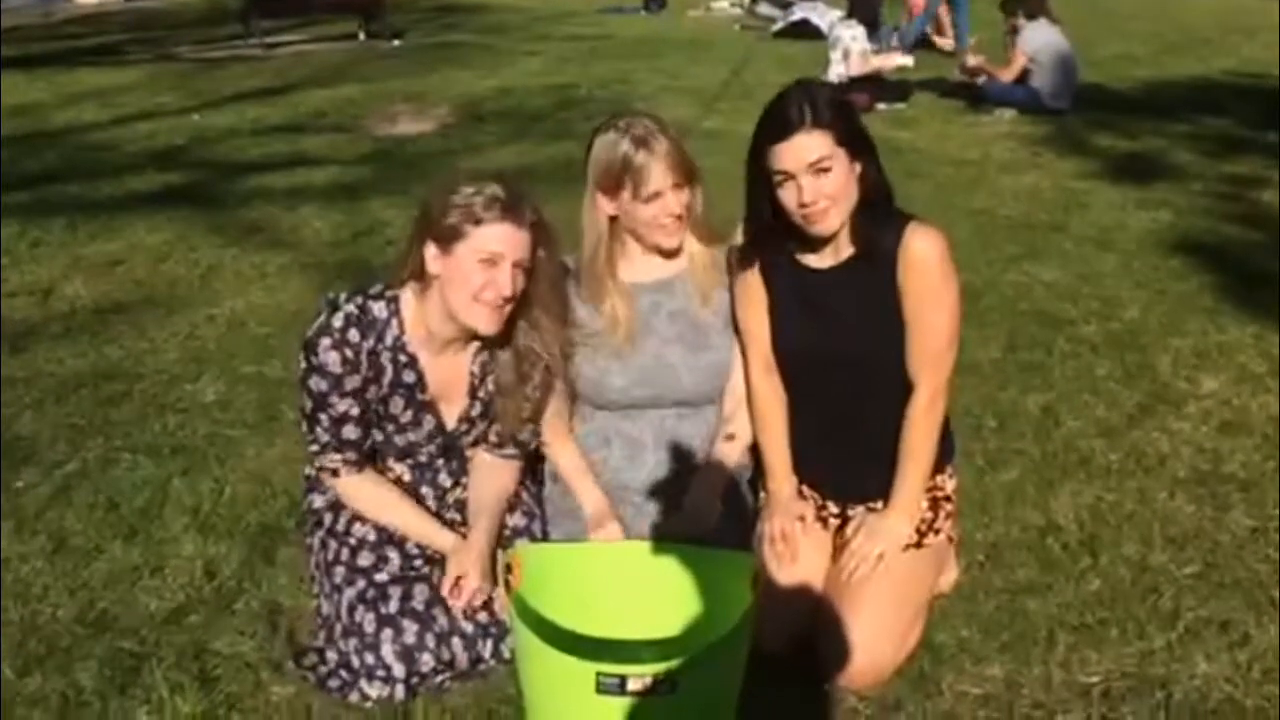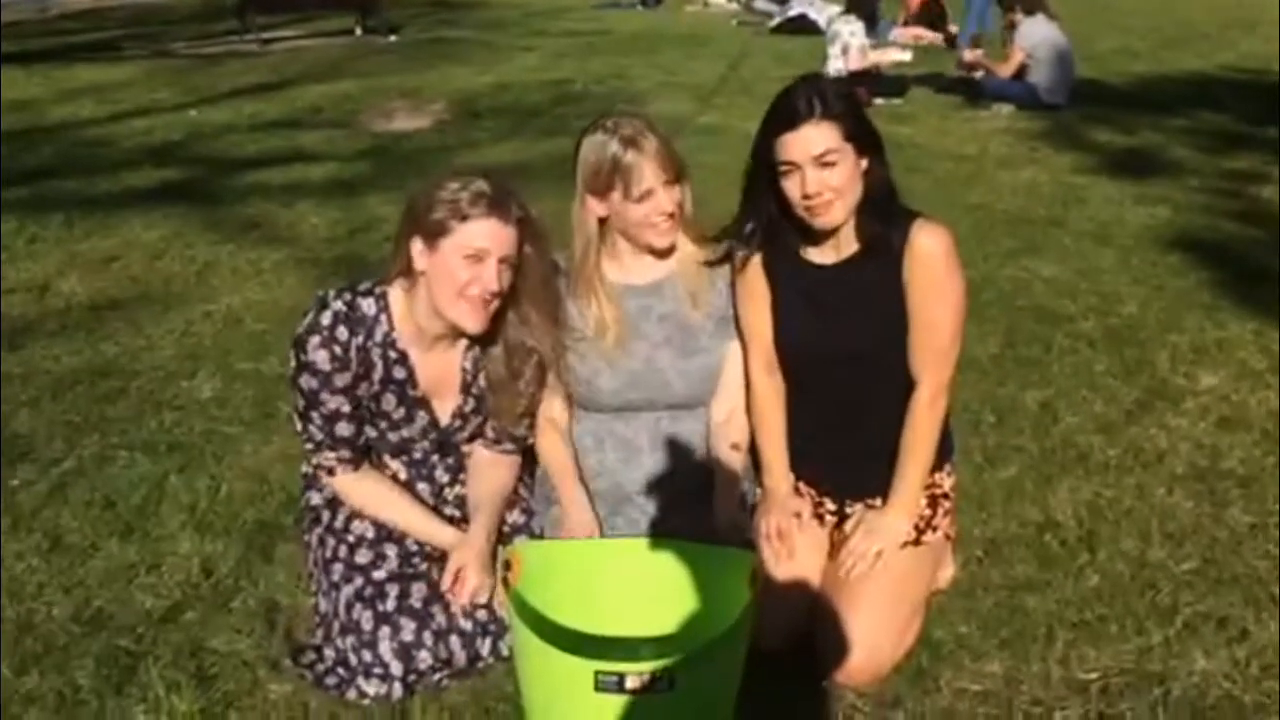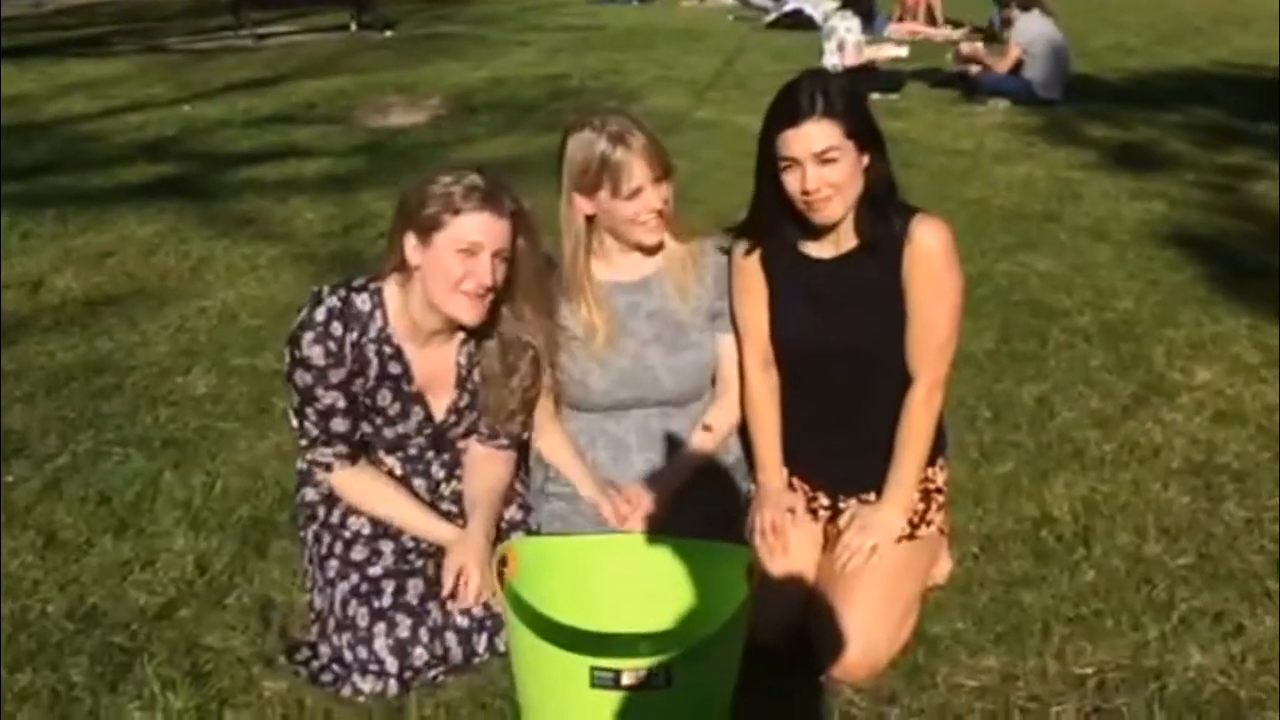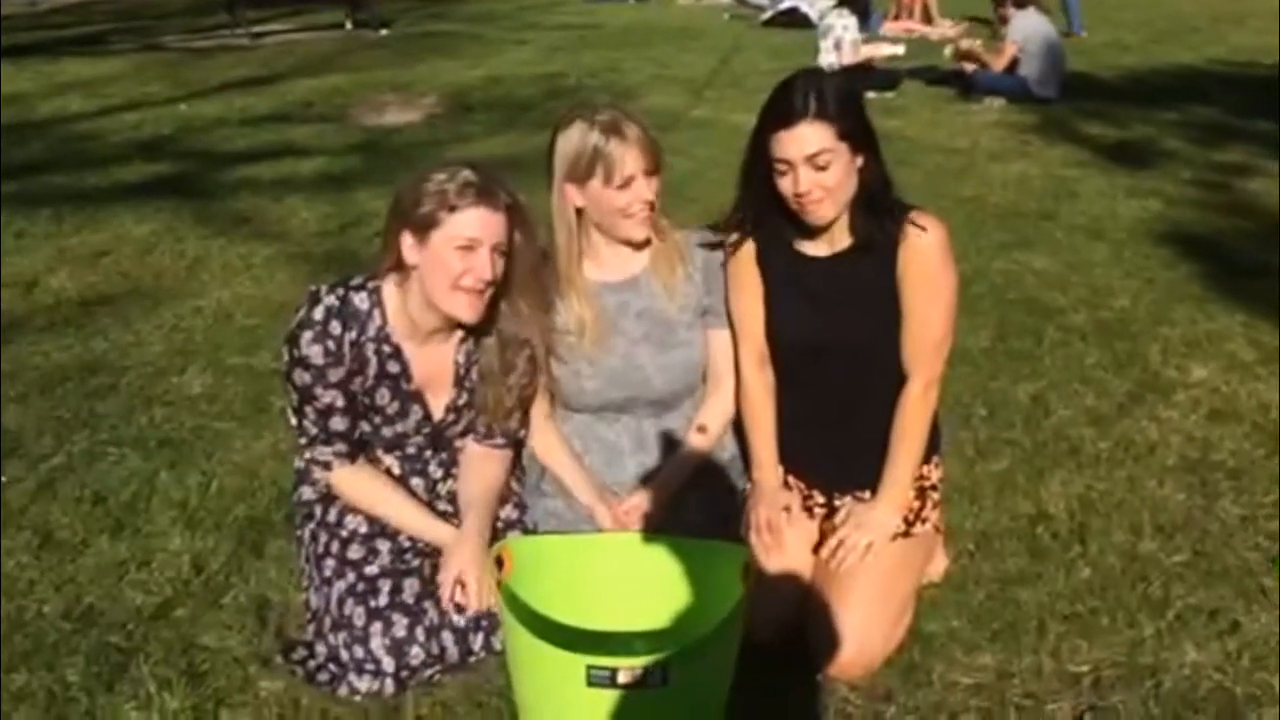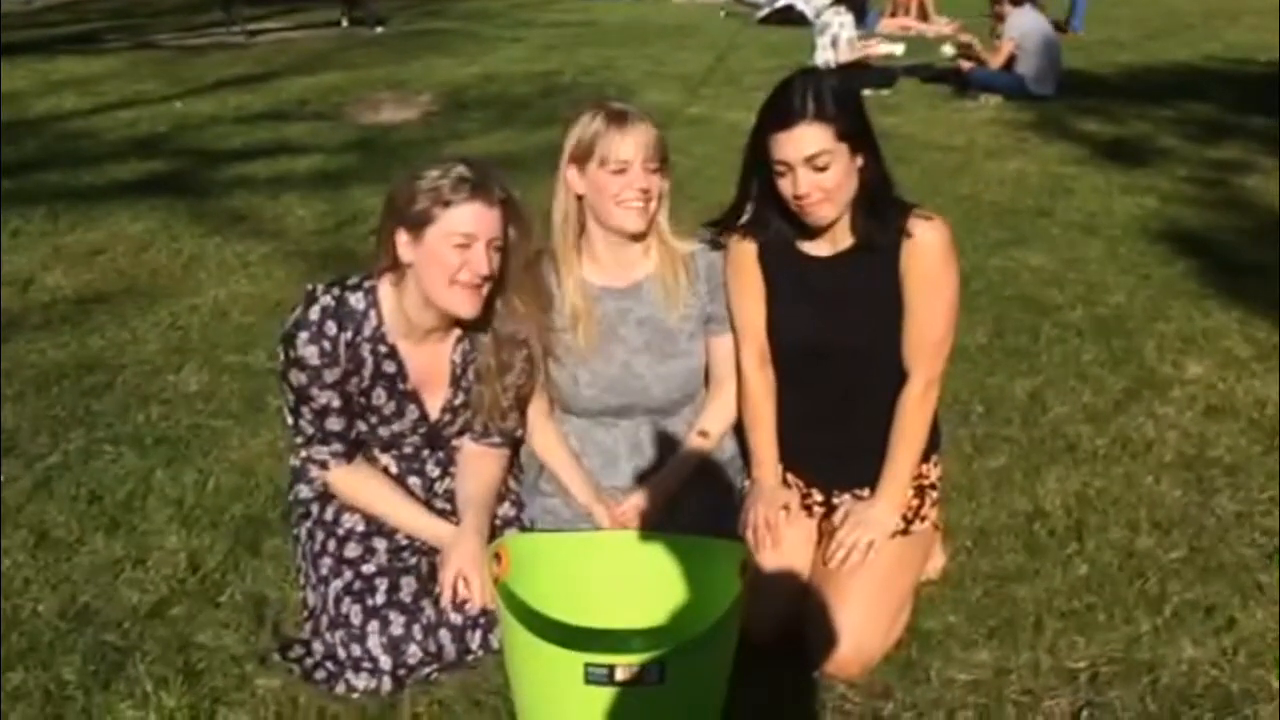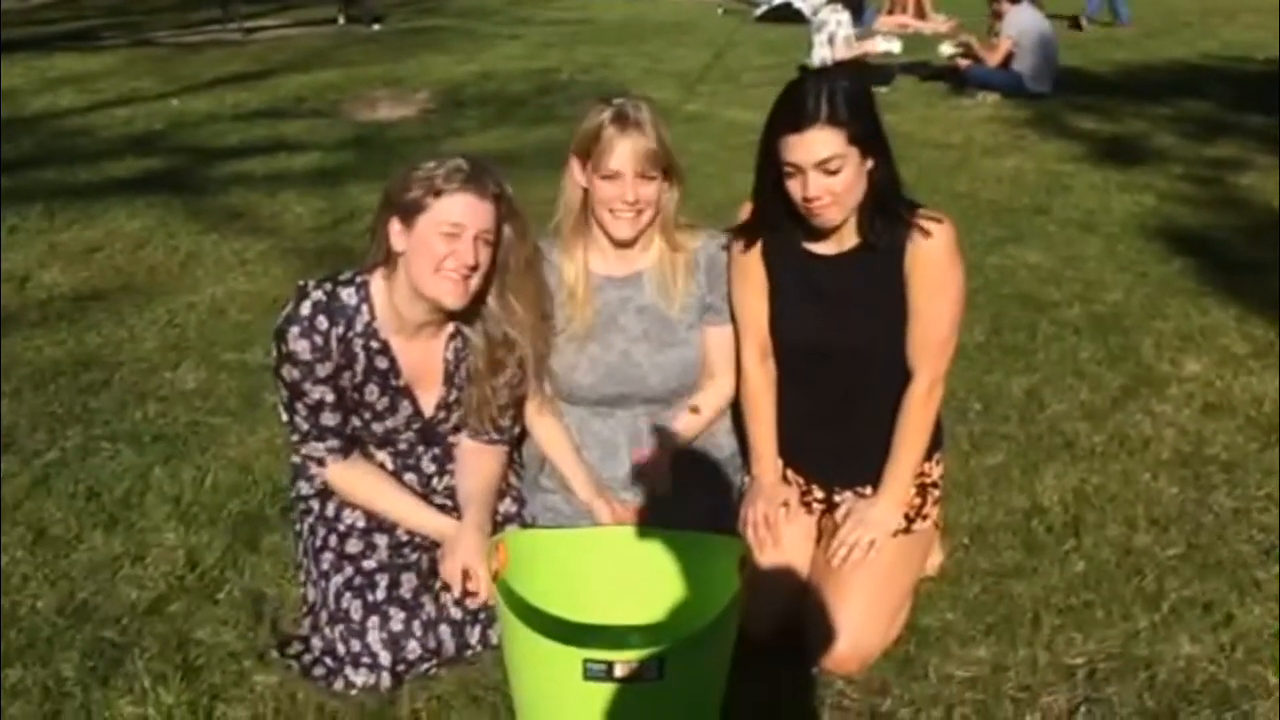
dt=0.3s
person 1, frame 1
left shoulder: (915, 249)
right shoulder: (757, 250)
left elbow: (928, 390)
right elbow: (764, 375)
left wrist: (898, 517)
right wrist: (780, 490)
left hip: (904, 481)
right hip: (807, 481)
left knee: (855, 665)
right knee: (770, 636)
left ankle: (923, 560)
right ankle: (844, 562)
person 1, frame 2
left shoulder: (921, 246)
right shoulder: (759, 246)
left elbow: (930, 387)
right elbow: (764, 371)
left wrist: (897, 515)
right wrist: (776, 487)
left hip: (899, 479)
right hip: (805, 476)
left knee: (853, 662)
right knee: (769, 633)
left ankle: (922, 555)
person 1, frame 3
left shoulder: (920, 241)
right shoulder: (759, 241)
left elbow: (926, 383)
right elbow: (759, 366)
left wrist: (891, 510)
right wrist: (770, 483)
left hip: (896, 473)
right hip: (798, 472)
left knee: (848, 658)
right knee: (763, 629)
left ankle: (916, 551)
right ankle: (839, 553)
person 1, frame 4
left shoulder: (915, 239)
right shoulder: (753, 236)
left elbow: (922, 381)
right elbow: (755, 364)
left wrist: (885, 506)
right wrist: (766, 481)
left hip: (887, 471)
right hip: (794, 469)
left knee: (846, 655)
right knee: (760, 627)
left ankle: (913, 548)
right ankle: (842, 552)
person 1, frame 5
left shoulder: (917, 239)
right shoulder: (753, 233)
left elbow: (922, 379)
right elbow: (755, 361)
left wrist: (886, 505)
right wrist: (765, 480)
left hip: (885, 468)
right hip: (792, 466)
left knee: (842, 653)
right knee: (757, 625)
left ankle: (911, 545)
right ankle: (842, 550)
person 1, frame 6
left shoulder: (923, 240)
right shoulder: (759, 229)
left elbow: (925, 379)
right elbow: (756, 358)
left wrist: (887, 504)
right wrist: (765, 477)
left hip: (889, 468)
right hip: (793, 463)
left knee: (841, 650)
right knee: (755, 622)
left ankle: (909, 542)
right ankle: (820, 546)
person 2, frame 1
left shoulder: (525, 340)
right shoulder: (348, 332)
left elbow: (500, 452)
right elbow: (347, 474)
left wrist: (479, 540)
right wrist: (451, 547)
left hip: (475, 503)
right hip: (368, 509)
right knee: (397, 657)
left ankle: (459, 577)
person 2, frame 2
left shoulder: (514, 334)
right shoulder: (337, 330)
left elbow: (498, 447)
right elbow: (342, 471)
left wrist: (480, 537)
right wrist: (452, 542)
left hip: (471, 499)
right hip: (364, 506)
right knee: (395, 654)
person 2, frame 3
left shoulder: (508, 328)
right shoulder: (332, 326)
left elbow: (493, 444)
right elbow: (340, 467)
left wrist: (478, 534)
right wrist: (451, 538)
left hip: (468, 496)
right hip: (361, 503)
right knee: (390, 650)
person 2, frame 4
left shoulder: (506, 326)
right shoulder: (331, 325)
left elbow: (489, 442)
right elbow: (338, 465)
left wrist: (474, 536)
right wrist: (449, 539)
left hip: (466, 498)
right hip: (359, 503)
right knee: (388, 652)
person 2, frame 5
left shoulder: (504, 322)
right shoulder: (327, 324)
left elbow: (487, 442)
right elbow: (335, 465)
left wrist: (471, 534)
right wrist: (446, 538)
left hip: (463, 498)
right hip: (355, 503)
right knee: (383, 648)
person 2, frame 6
left shoulder: (497, 321)
right shoulder: (319, 320)
left elbow: (485, 438)
right elbow: (332, 461)
left wrist: (474, 527)
right wrist: (447, 532)
left hip: (462, 495)
right hip: (354, 500)
right knee: (382, 648)
person 3, frame 1
left shoulder: (726, 276)
right shoulder: (571, 287)
left elbow: (743, 405)
right elbow: (551, 417)
left wrist: (707, 490)
right wrist: (595, 506)
left hip: (703, 505)
right hip: (593, 514)
person 3, frame 2
left shoulder: (721, 276)
right shoulder: (562, 289)
left elbow: (732, 408)
right elbow: (550, 416)
left wrist: (727, 505)
right wrist: (574, 504)
left hip: (700, 512)
right hip: (596, 517)
person 3, frame 3
left shoulder: (710, 267)
right shoulder: (552, 286)
left elbow: (733, 393)
right elbow: (540, 414)
left wrist: (666, 485)
right wrist: (595, 493)
left hip: (697, 502)
right hip: (584, 511)
person 3, frame 4
left shoulder: (699, 262)
left elbow: (724, 387)
right elbow: (535, 416)
left wrist: (663, 487)
right wrist: (595, 502)
left hip: (693, 495)
person 3, frame 5
left shoulder: (703, 267)
right shoulder: (542, 283)
left elbow: (727, 389)
right elbow: (535, 414)
left wrist: (663, 486)
right wrist: (591, 501)
left hip: (691, 492)
right hip: (573, 500)
person 3, frame 6
left shoulder: (705, 258)
right shoulder: (543, 271)
left elbow: (722, 379)
right elbow: (535, 403)
left wrist: (670, 444)
right wrist: (591, 495)
left hip: (692, 487)
right hip: (574, 493)
